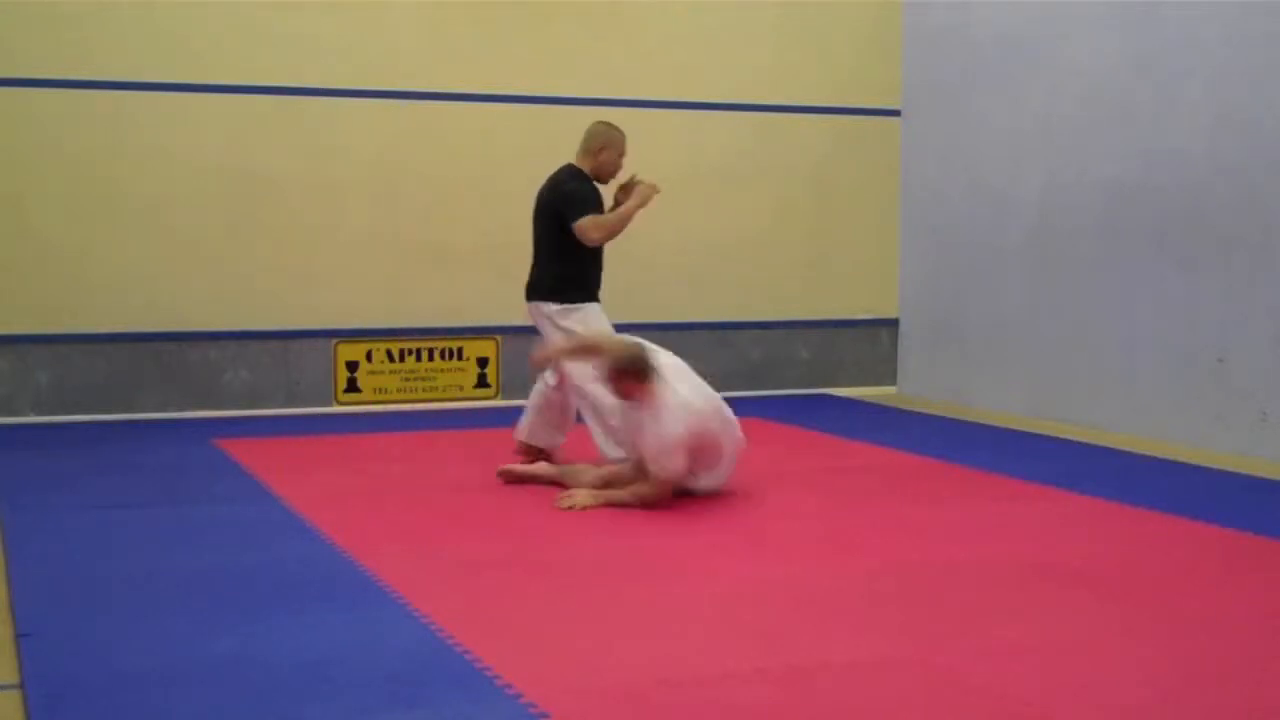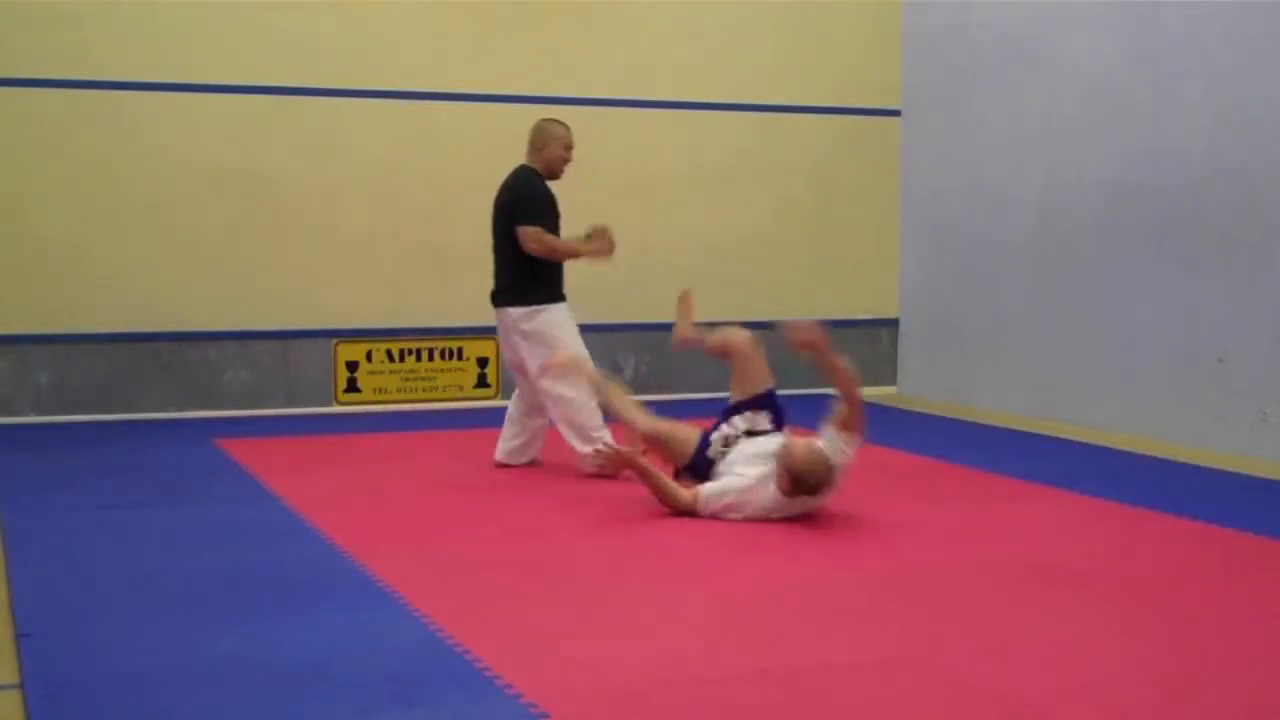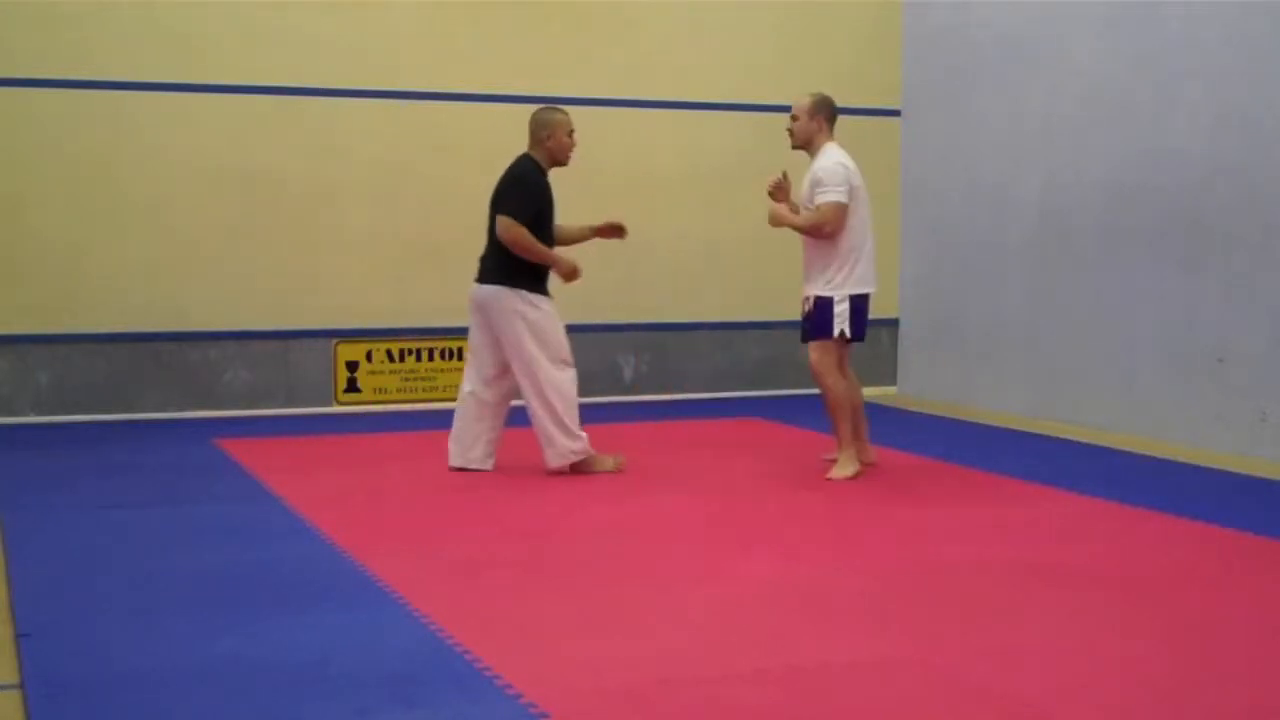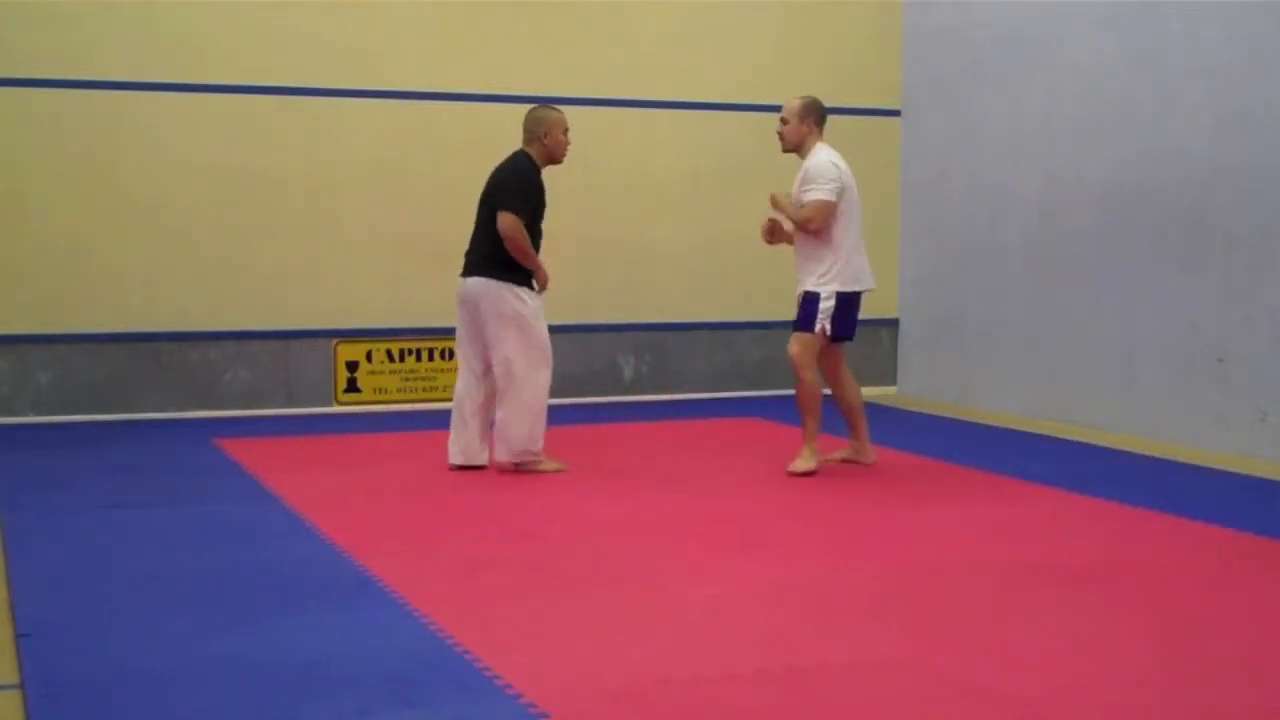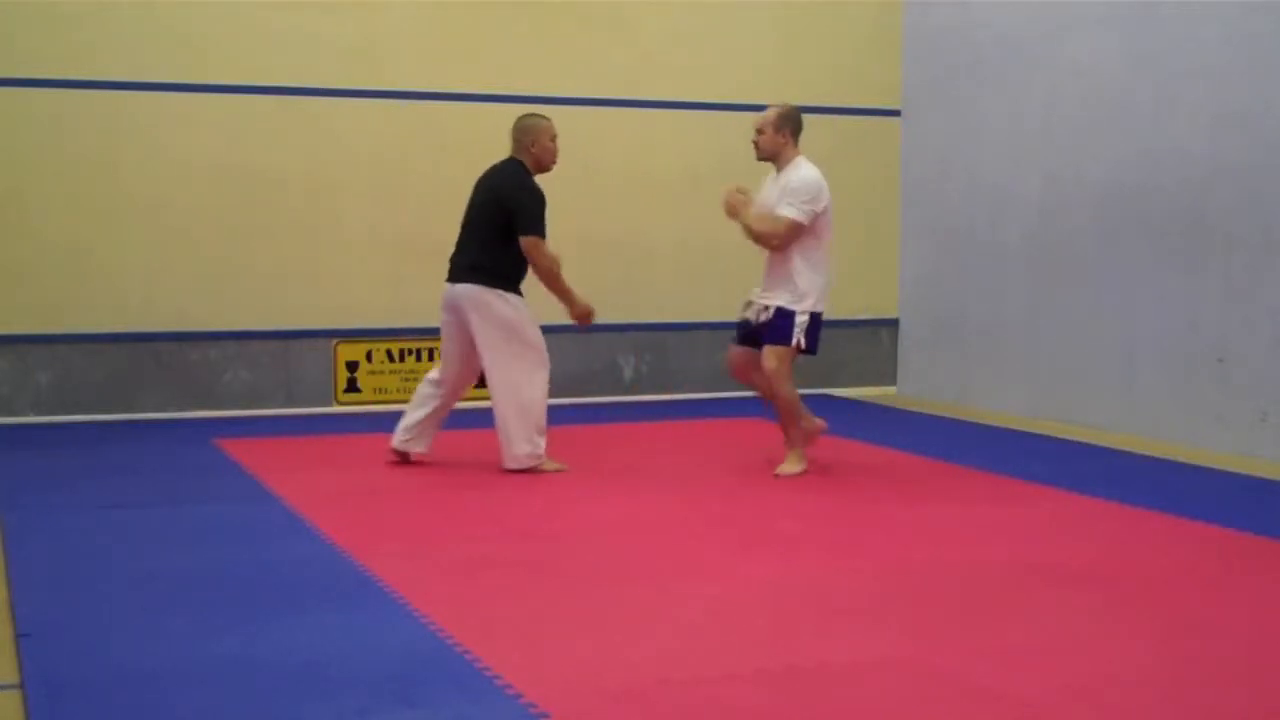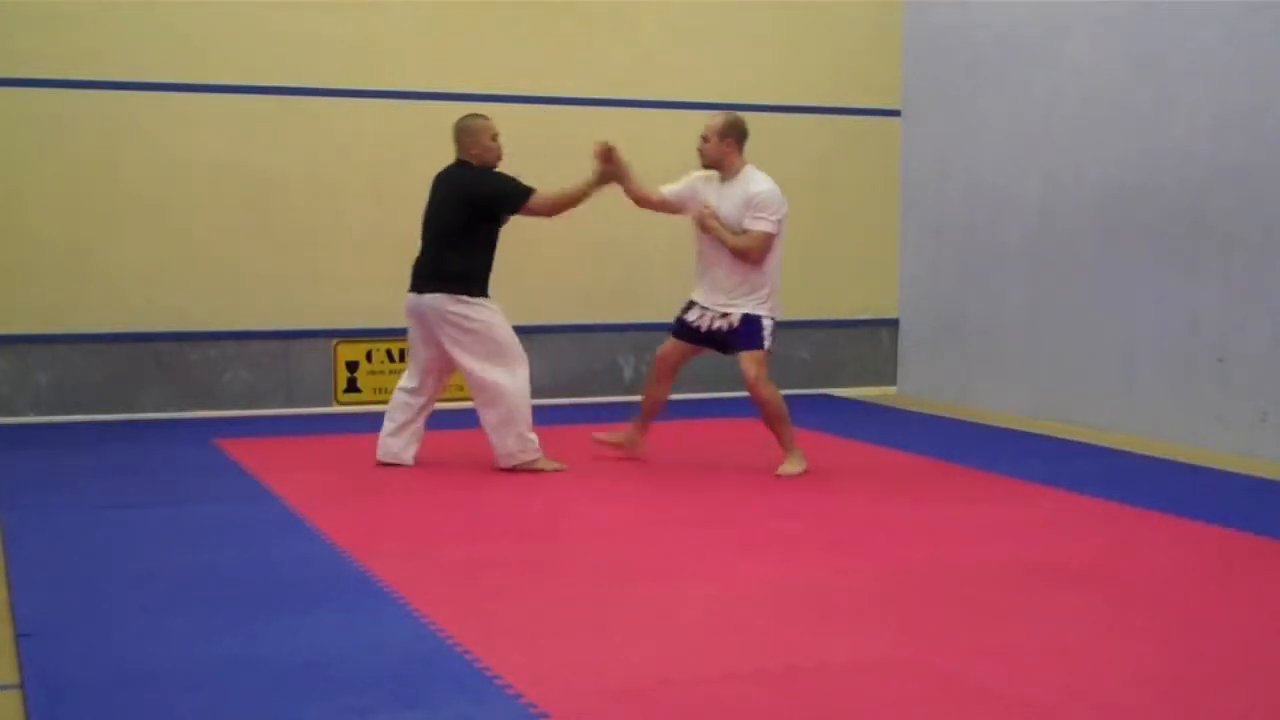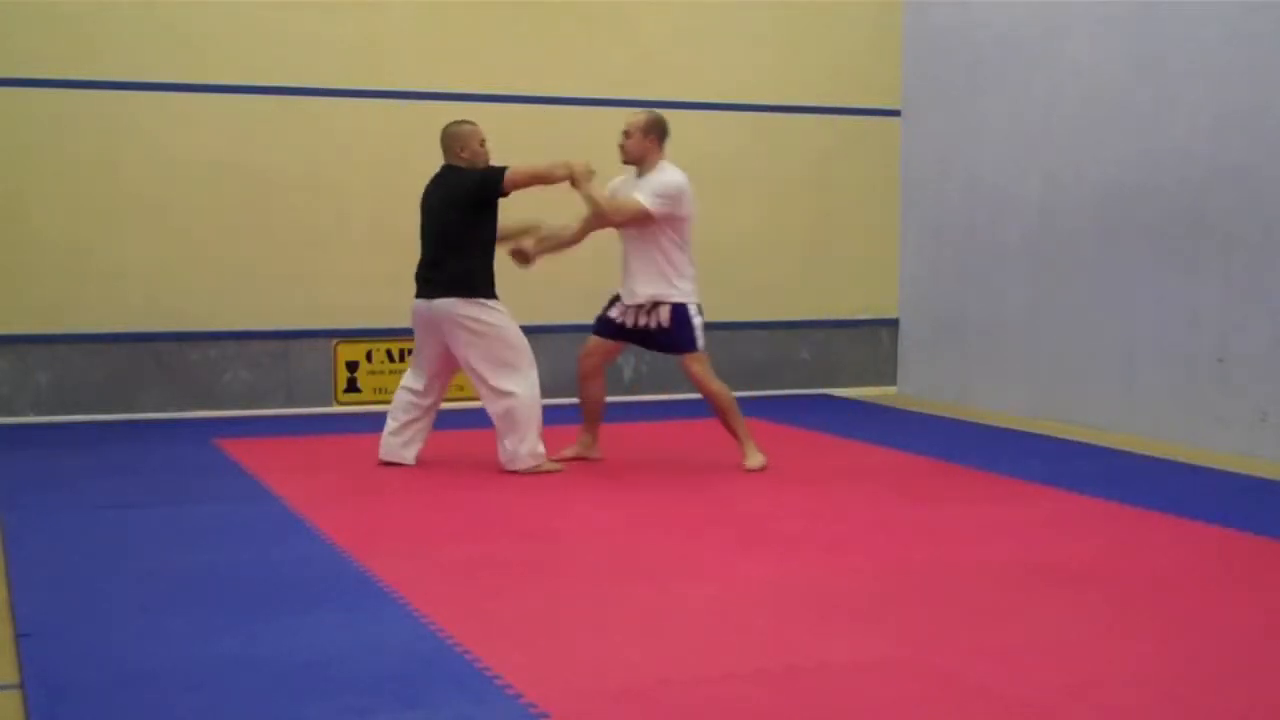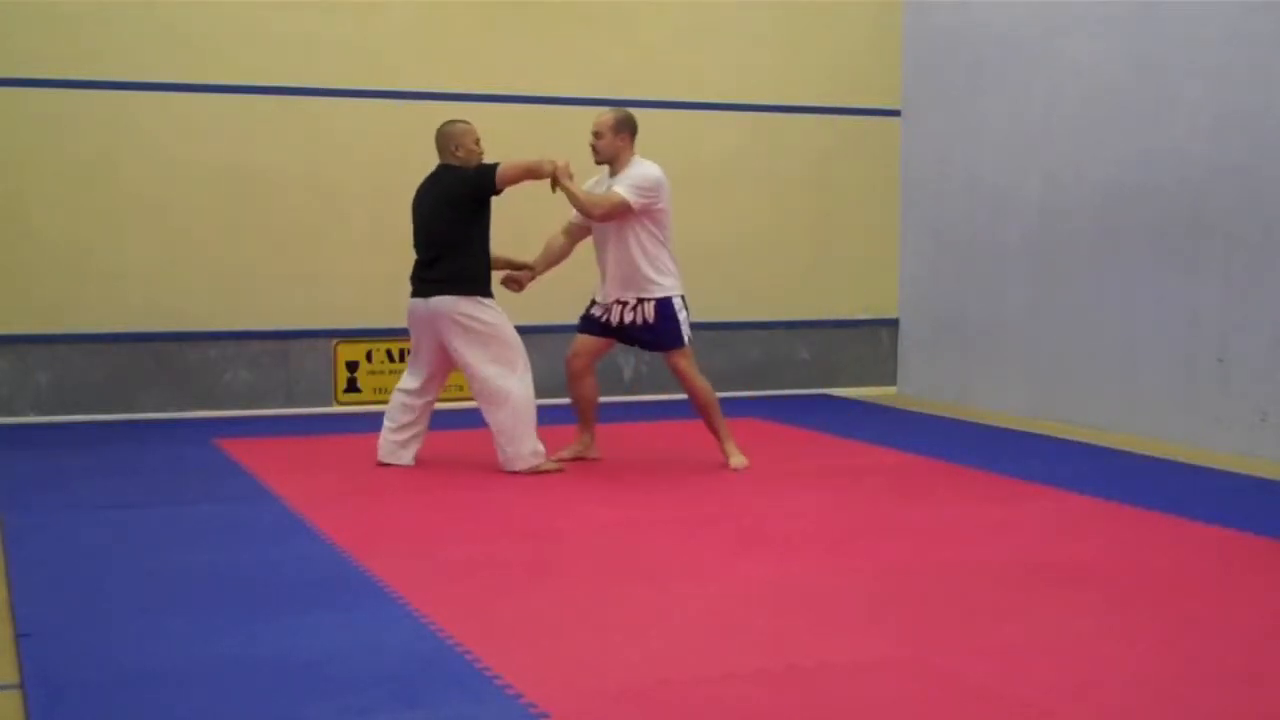
dt=0.3s
person 1, frame 1
left shoulder: (569, 184)
right shoulder: (573, 188)
left elbow: (589, 236)
right elbow: (594, 235)
left wrist: (620, 205)
right wrist: (636, 203)
left hip: (556, 299)
right hip: (566, 303)
left knee: (562, 374)
right knee: (600, 376)
left ankle: (533, 442)
person 1, frame 2
left shoulder: (520, 186)
right shoulder: (531, 188)
right elbow: (535, 245)
left wrist: (581, 242)
right wrist: (587, 250)
left hip: (515, 302)
right hip: (533, 304)
left knee: (535, 381)
right knee: (571, 379)
left ankle: (515, 452)
right ankle: (600, 455)
person 1, frame 3
left shoulder: (526, 175)
right shoulder: (526, 177)
left elbow: (544, 235)
right elbow: (508, 232)
left wrist: (594, 232)
right wrist: (556, 261)
left hip: (491, 288)
right hip: (516, 293)
left knee: (486, 377)
right knee: (550, 372)
left ankle: (468, 454)
right ankle: (574, 454)
person 1, frame 4
left shoulder: (513, 169)
right shoulder: (525, 176)
right elbow: (510, 231)
left wrist: (530, 270)
right wrist: (539, 271)
left hip: (475, 282)
right hip: (502, 286)
left knee: (477, 372)
right knee: (528, 366)
left ankle: (468, 451)
right ankle: (521, 452)
person 1, frame 5
left shoulder: (497, 176)
right shoulder: (525, 190)
right elbow: (536, 254)
right wrist: (572, 301)
left hip: (459, 286)
right hip: (491, 293)
left knee: (454, 371)
right knee: (525, 369)
left ankle: (408, 441)
right ankle: (525, 455)
person 1, frame 6
left shoulder: (448, 180)
right shoulder: (482, 183)
right elbow: (548, 205)
right wrist: (598, 178)
left hip: (422, 296)
right hip: (457, 299)
left knee: (421, 376)
right knee: (504, 368)
left ankle: (393, 449)
right ankle: (520, 453)
person 1, frame 7
left shoulder: (438, 188)
right shoulder: (473, 182)
right elbow: (535, 175)
left wrist: (520, 230)
right wrist: (570, 171)
left hip: (428, 301)
right hip: (466, 303)
left knee: (423, 378)
right knee: (513, 373)
left ankle: (396, 448)
right ankle: (526, 456)
person 1, frame 8
left shoulder: (429, 190)
right shoulder: (467, 181)
right elbow: (528, 168)
left wrist: (504, 263)
right wrist: (553, 170)
left hip: (424, 301)
right hip: (462, 302)
left knee: (420, 378)
right knee: (508, 370)
left ankle: (394, 450)
right ankle: (524, 456)
person 2, frame 1
left shoulder: (668, 427)
right shoulder: (651, 357)
left elbow: (658, 491)
right elbow: (599, 341)
left wrist: (597, 497)
right wrist: (555, 352)
left hip: (703, 469)
left ankle: (546, 472)
person 2, frame 2
left shoulder: (745, 494)
right shoulder: (827, 470)
left elbow: (682, 499)
right elbow: (851, 396)
left wrist: (639, 464)
right wrist: (817, 345)
left hip: (721, 458)
right hip: (761, 435)
left knee: (650, 429)
right knee: (738, 339)
left ankle: (588, 372)
right ankle: (692, 335)
person 2, frame 3
left shoulder: (830, 166)
right shoulder: (825, 165)
left elbow: (828, 226)
left wrist: (785, 217)
right wrist: (788, 205)
left hip: (838, 288)
right hip: (829, 286)
left knee: (822, 363)
right knee: (836, 366)
left ankle: (849, 453)
right ankle: (861, 447)
person 2, frame 4
left shoulder: (820, 164)
right shoulder: (816, 164)
left elbow: (815, 222)
left wrist: (783, 204)
right wrist: (781, 231)
left hip: (831, 283)
right hip: (824, 282)
left knee: (801, 356)
right knee: (832, 364)
left ankle: (810, 448)
right ankle: (861, 445)
person 2, frame 5
left shoulder: (805, 181)
right shoulder: (775, 178)
left elbow: (775, 238)
right elbow: (764, 232)
left wrist: (741, 212)
right wrist: (745, 212)
left hip: (797, 299)
right hip: (771, 294)
left knee: (773, 370)
right knee: (739, 363)
left ankle: (797, 451)
right ankle: (807, 424)
person 2, frame 6
left shoulder: (762, 191)
right shoulder: (701, 183)
left elbow: (753, 253)
right elbow: (648, 200)
left wrist: (711, 224)
right wrist: (619, 168)
left hip: (751, 306)
right hip: (708, 301)
left knee: (755, 378)
right knee: (664, 363)
left ankle: (794, 452)
right ankle: (632, 437)
person 2, frame 7
left shoulder: (672, 183)
right shoulder: (626, 183)
left elbow: (620, 217)
right elbow: (582, 227)
left wrist: (584, 186)
right wrist: (539, 247)
left hip: (674, 300)
right hip: (633, 297)
left knee: (701, 375)
right knee: (589, 361)
left ankle: (748, 446)
right ankle: (588, 442)
person 2, frame 8
left shoulder: (647, 176)
right shoulder: (597, 185)
left elbow: (599, 211)
right elbow: (567, 237)
left wrist: (565, 183)
right wrist: (530, 272)
left hip: (657, 295)
right hip: (613, 296)
left knee: (686, 371)
right knee: (577, 361)
left ankle: (729, 446)
right ankle: (586, 442)
